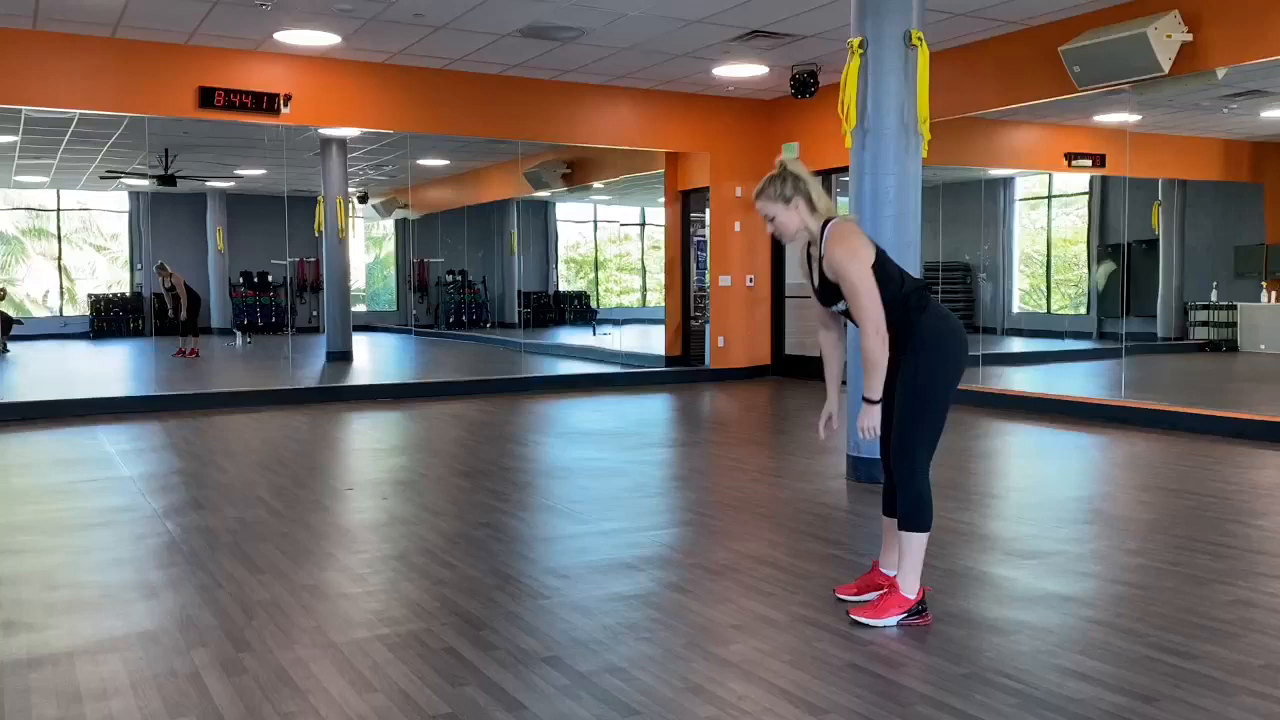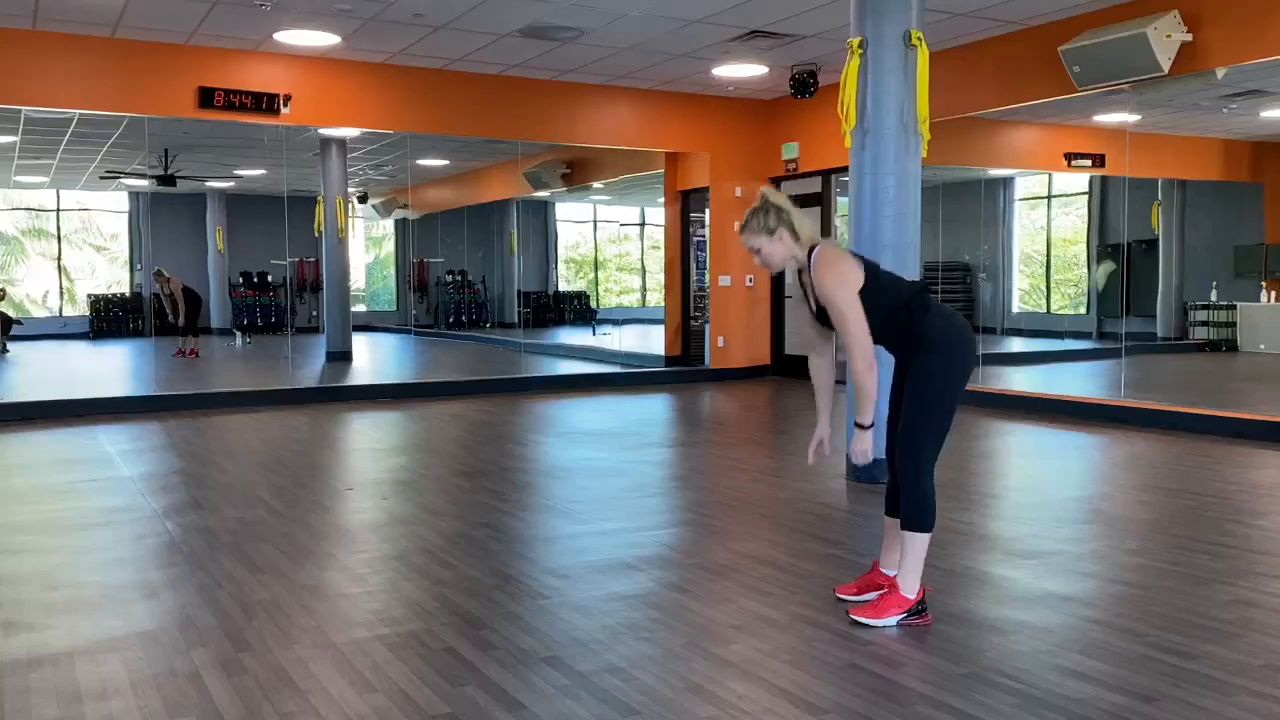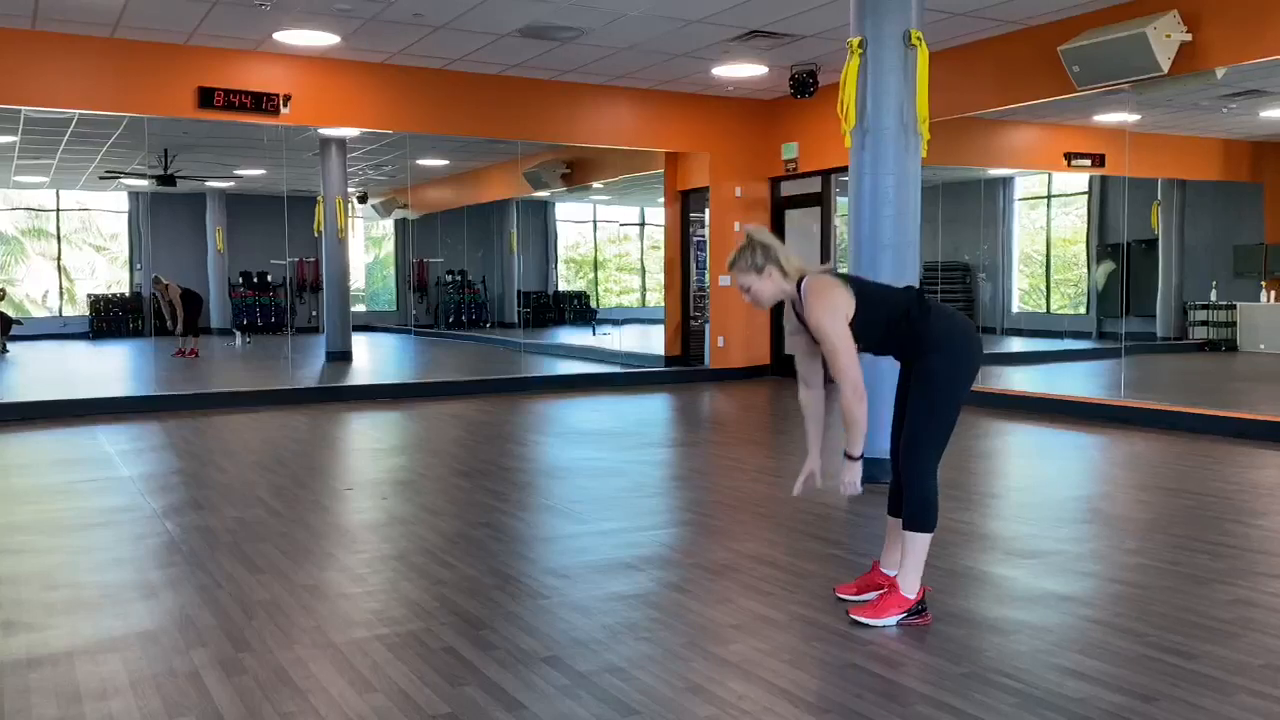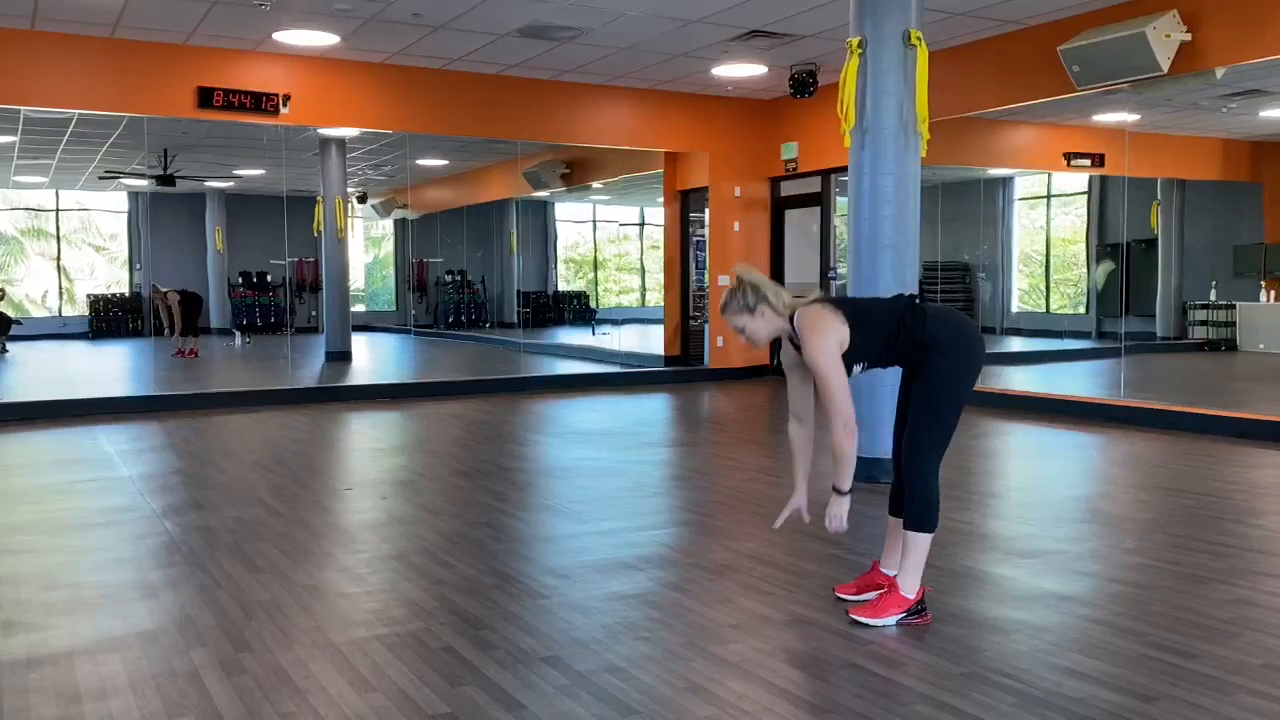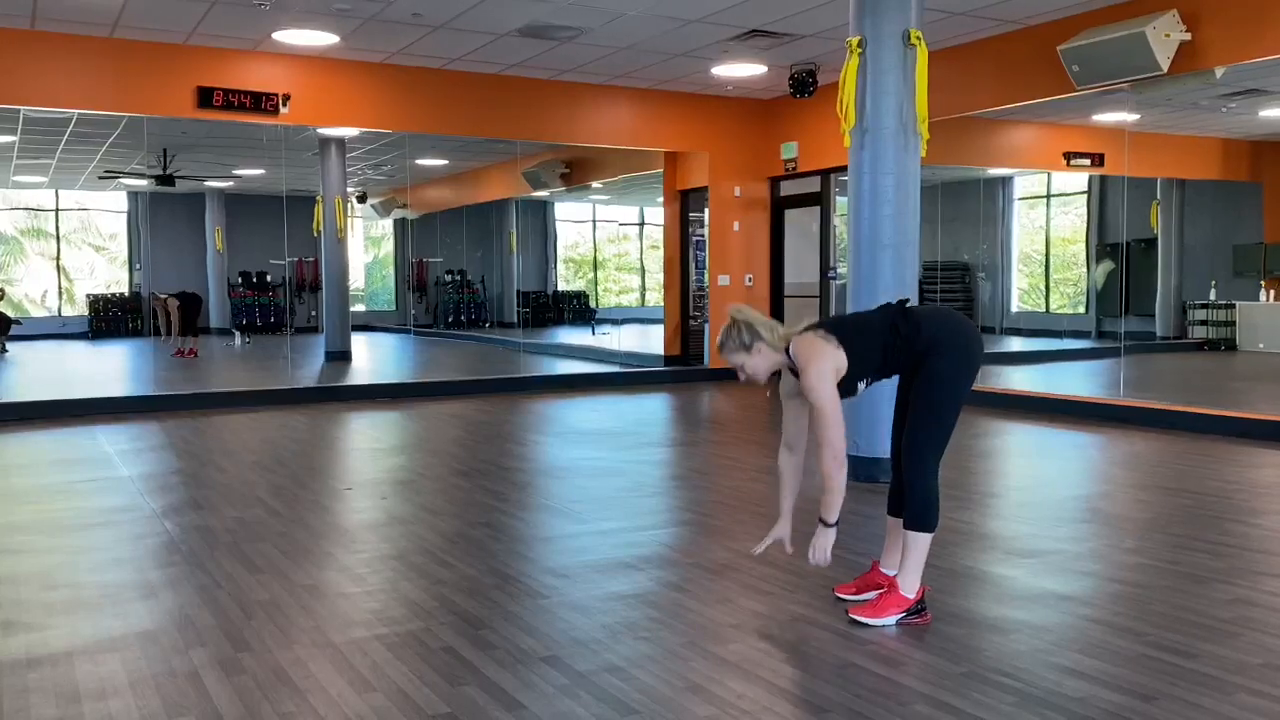
dt=0.1s
person 1, frame 1
left shoulder: (840, 246)
right shoulder: (815, 251)
left elbow: (876, 332)
right elbow: (830, 329)
left wrist: (870, 402)
right wrist: (832, 397)
left hip: (934, 346)
right hip: (910, 349)
left knee: (909, 464)
right knee: (894, 461)
left ankle: (909, 595)
right ankle: (887, 572)
person 1, frame 2
left shoulder: (829, 272)
right shoulder: (805, 276)
left elbow: (862, 358)
right elbow: (820, 353)
left wrist: (862, 427)
right wrist: (823, 421)
left hip: (943, 347)
right hip: (913, 350)
left knee: (914, 464)
right knee: (898, 462)
left ankle: (908, 596)
right ankle: (887, 572)
person 1, frame 3
left shoulder: (819, 302)
right shoulder: (796, 307)
left elbow: (853, 391)
right elbow: (810, 385)
left wrist: (853, 457)
right wrist: (813, 454)
left hip: (948, 346)
right hip: (922, 352)
left knee: (917, 461)
right knee: (903, 458)
left ankle: (909, 595)
right ankle: (888, 573)
person 1, frame 4
left shoulder: (814, 334)
right shoulder: (792, 339)
left elbow: (844, 425)
right elbow: (799, 419)
left wrist: (841, 492)
right wrist: (800, 489)
left hip: (952, 349)
right hip: (924, 355)
left knee: (918, 464)
right knee: (903, 461)
left ankle: (908, 595)
right ankle: (886, 572)
person 1, frame 5
left shoulder: (811, 364)
right shoulder: (790, 367)
left elbow: (835, 457)
right elbow: (791, 447)
left wrist: (826, 525)
right wrist: (784, 520)
left hip: (950, 344)
right hip: (924, 351)
left knee: (917, 466)
right knee: (903, 462)
left ankle: (907, 594)
right ankle: (887, 571)
